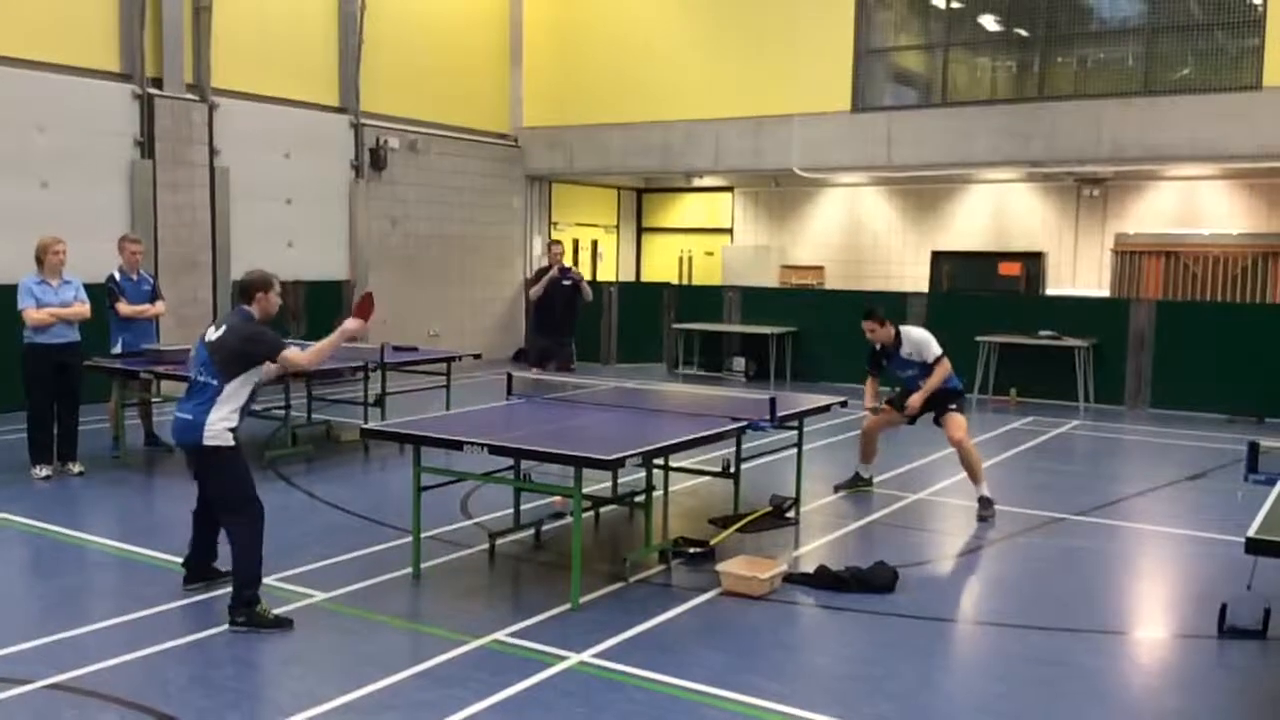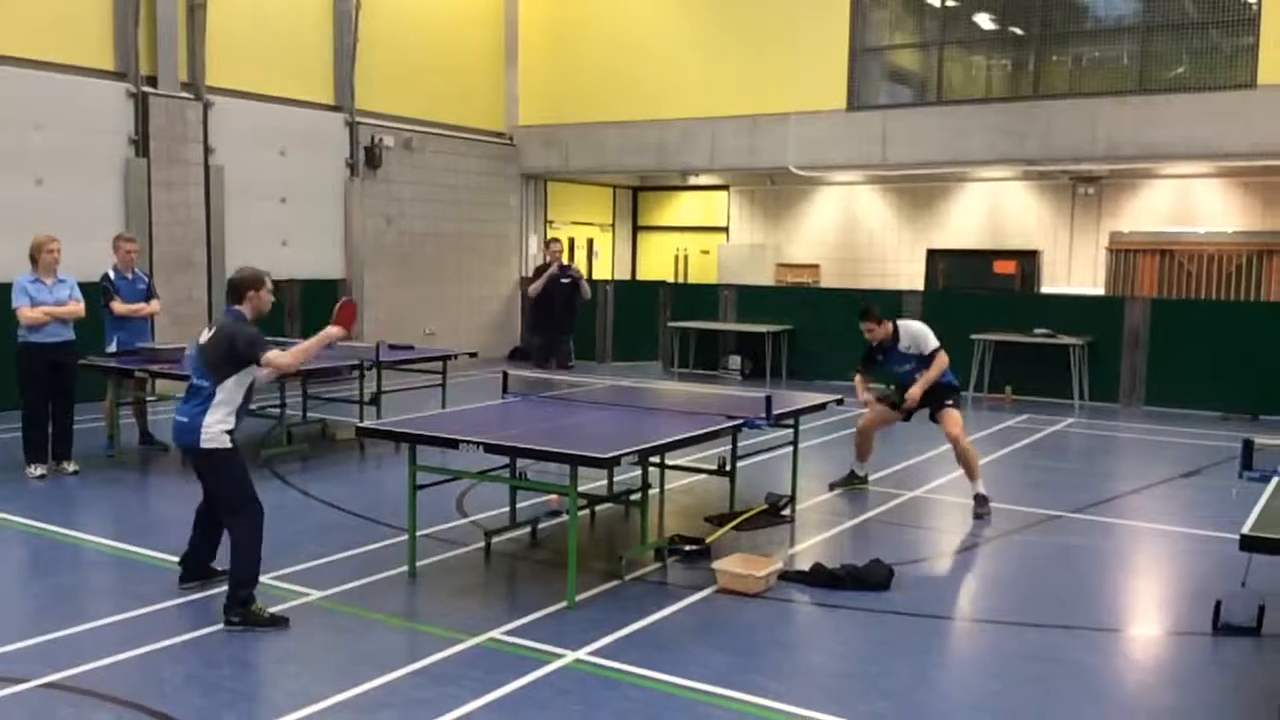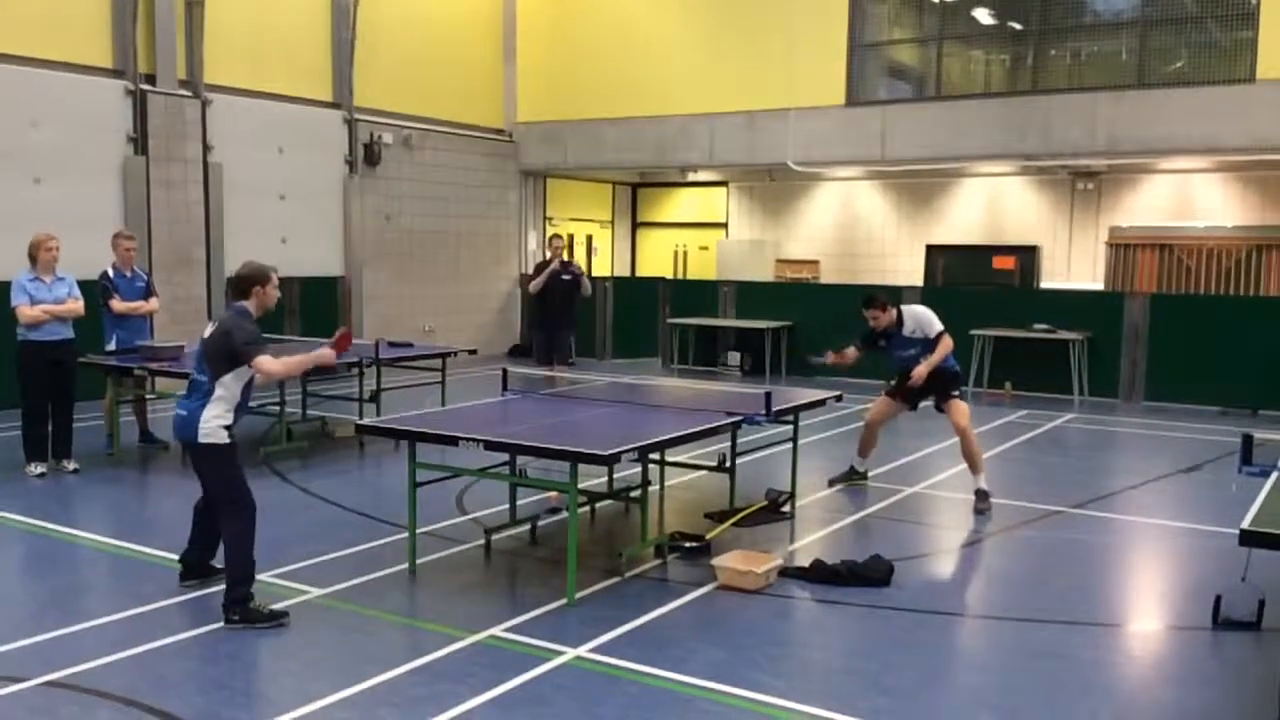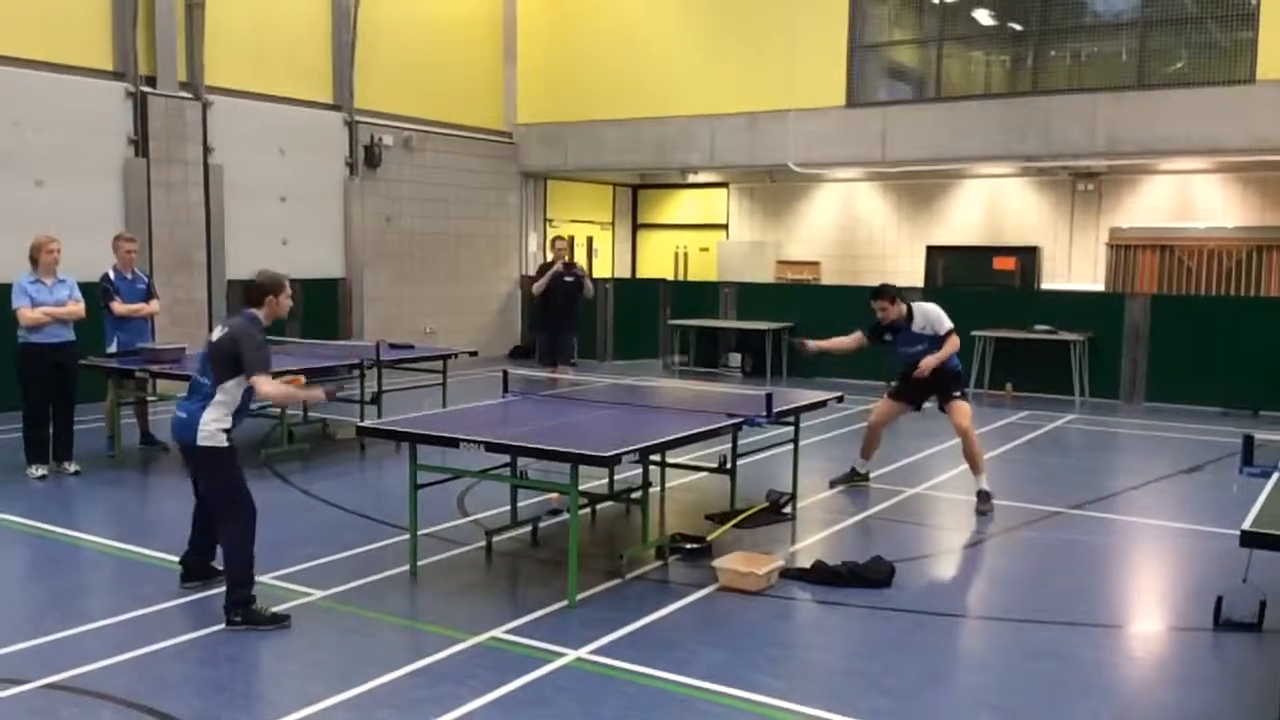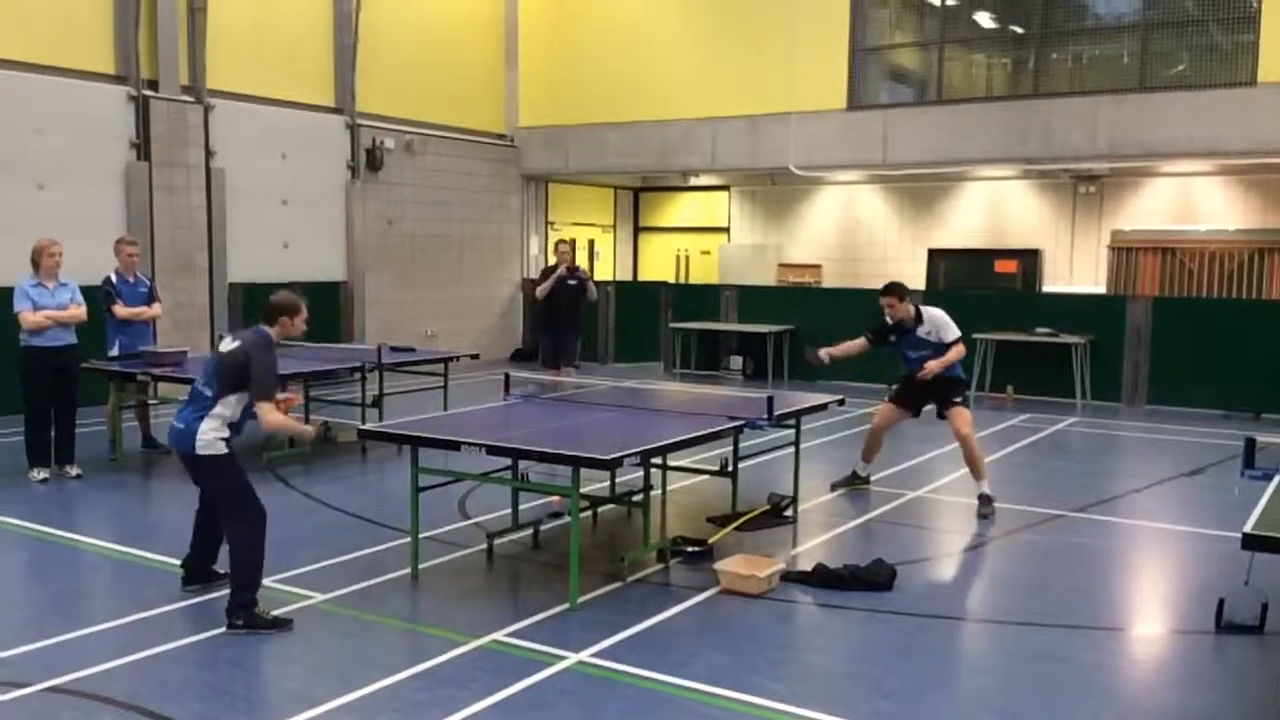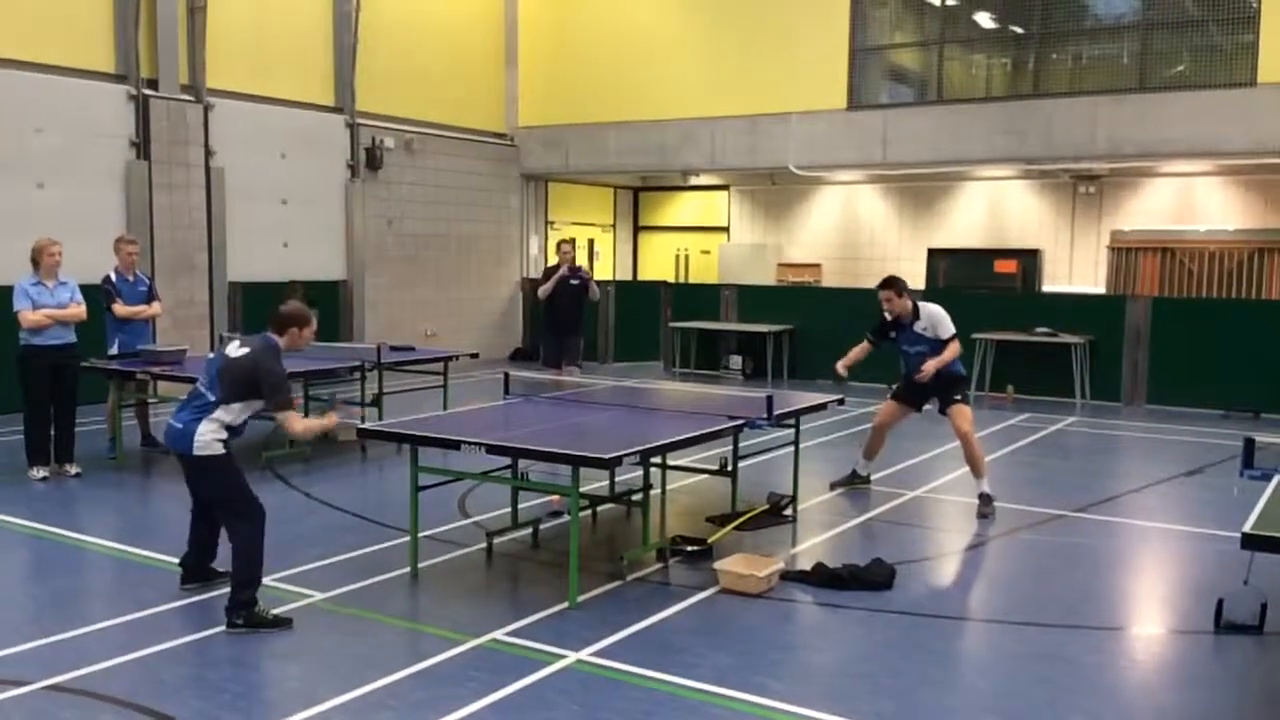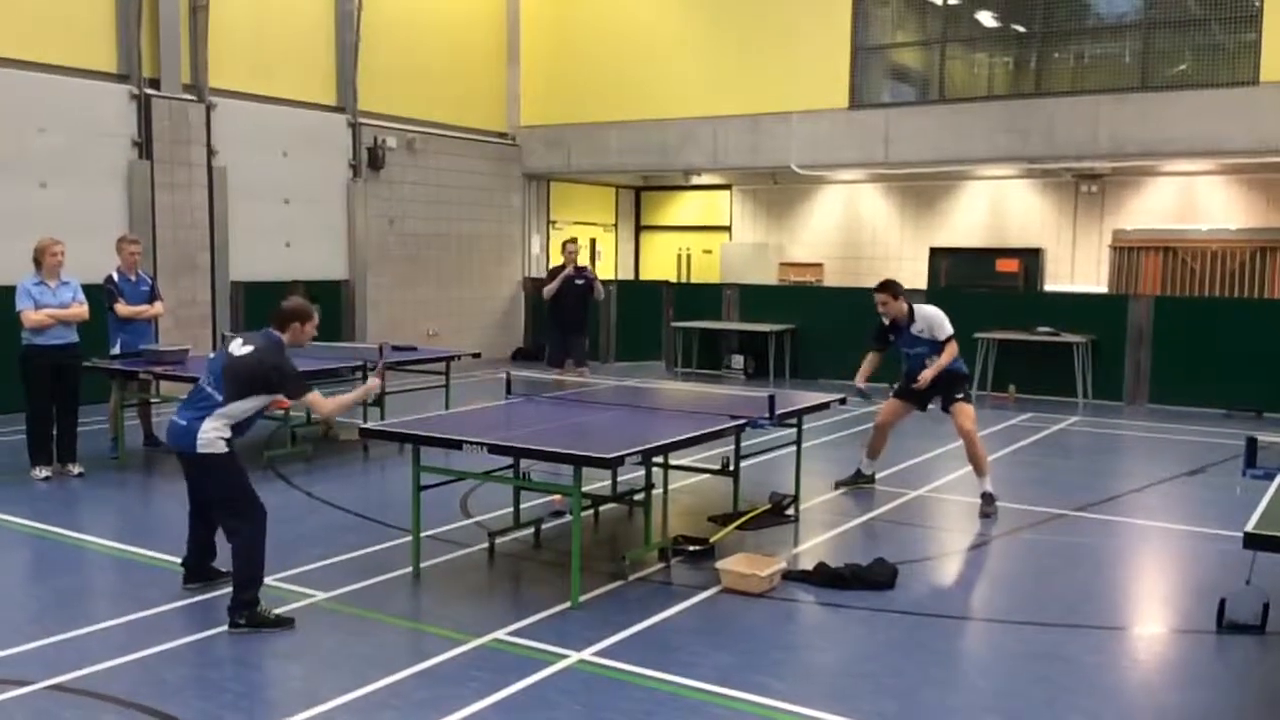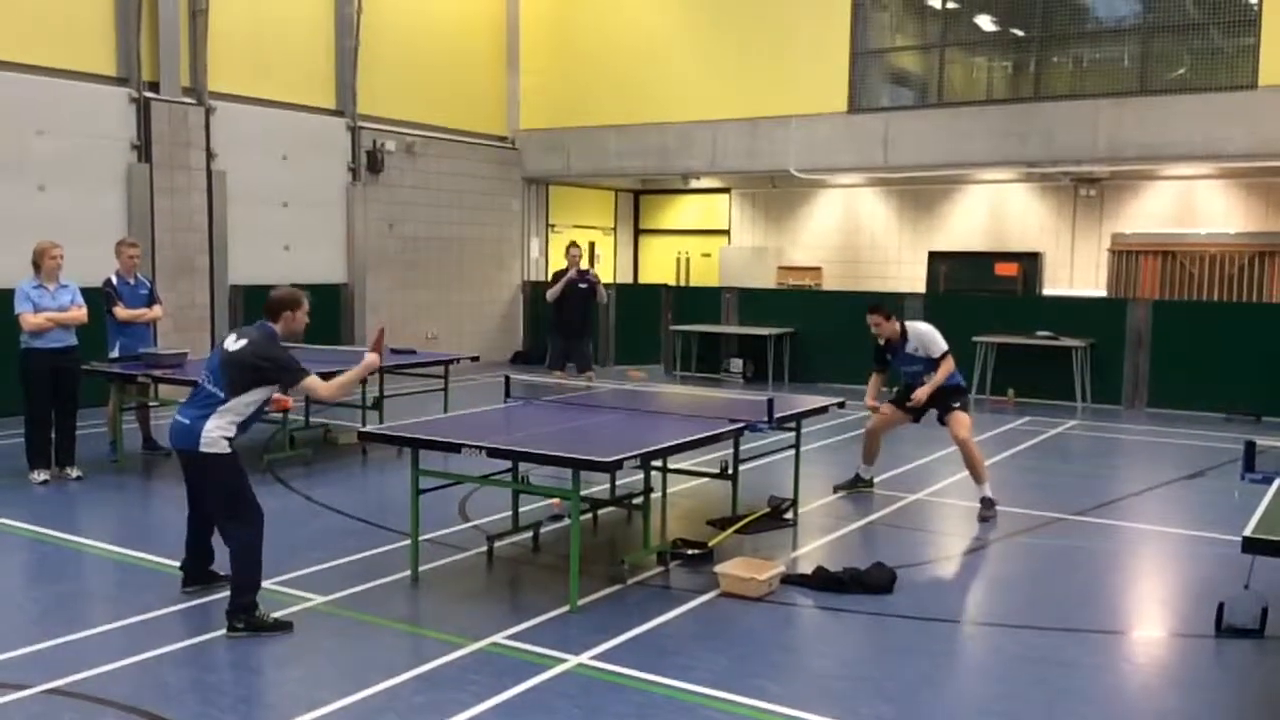
dt=0.1s
person 1, frame 1
left shoulder: (223, 326)
right shoulder: (250, 332)
right elbow: (304, 360)
left wrist: (271, 369)
right wrist: (343, 332)
left hip: (187, 425)
right hip: (212, 433)
left knee: (212, 500)
right knee: (246, 513)
left ankle: (198, 569)
right ankle: (245, 608)
person 1, frame 2
left shoulder: (220, 327)
right shoulder: (239, 332)
right elbow: (284, 362)
left wrist: (265, 372)
right wrist: (326, 336)
left hip: (188, 427)
right hip: (210, 435)
left knee: (215, 501)
right knee: (245, 513)
left ankle: (194, 568)
right ankle: (240, 607)
person 1, frame 3
left shoulder: (229, 321)
right shoulder: (240, 327)
right elbow: (270, 369)
left wrist: (289, 370)
right wrist: (315, 357)
left hip: (192, 422)
right hip: (209, 429)
left knee: (215, 496)
right knee: (239, 509)
left ankle: (195, 566)
right ankle: (239, 605)
person 1, frame 4
left shoulder: (236, 326)
right shoulder: (249, 335)
right elbow: (267, 391)
left wrist: (286, 385)
right wrist: (307, 395)
left hip: (190, 424)
right hip: (207, 432)
left knee: (210, 499)
right knee: (238, 512)
left ankle: (195, 567)
right ankle: (240, 607)
person 1, frame 5
left shoulder: (241, 338)
right shoulder: (260, 354)
right elbow: (270, 421)
left wrist: (272, 398)
right wrist: (303, 430)
left hip: (184, 432)
right hip: (206, 442)
left knee: (214, 504)
right knee: (248, 516)
left ankle: (198, 572)
right ankle: (242, 612)
person 1, frame 6
left shoulder: (245, 344)
right shoulder: (268, 364)
right elbow: (296, 429)
left wrist: (272, 404)
right wrist: (326, 424)
left hip: (181, 431)
right hip: (202, 441)
left knee: (208, 503)
right knee: (247, 516)
left ankle: (195, 570)
right ankle: (242, 610)
person 1, frame 7
left shoulder: (246, 341)
right shoulder: (273, 361)
right elbow: (323, 409)
left wrist: (264, 400)
right wrist: (365, 391)
left hip: (182, 429)
right hip: (205, 440)
left knee: (205, 504)
right knee: (248, 518)
left ankle: (197, 570)
right ankle: (244, 610)
person 1, frame 8
left shoulder: (241, 335)
right shoulder: (269, 352)
right elbow: (325, 392)
left wrist: (265, 397)
right wrist: (364, 367)
left hip: (185, 428)
right hip: (208, 440)
left knee: (203, 506)
right knee: (245, 519)
left ankle: (195, 573)
right ankle: (243, 615)
person 2, frame 1
left shoulder: (74, 283)
right shoulder: (28, 285)
left elbow: (85, 313)
right elbow: (31, 319)
left wrist: (52, 312)
right wrist: (69, 314)
left hip: (70, 350)
right hip: (39, 352)
left knee: (70, 406)
right knee: (40, 408)
left ankle: (68, 459)
right ankle: (41, 462)
person 2, frame 2
left shoulder: (69, 282)
right shoulder: (22, 284)
left elbow: (80, 312)
right elbow: (26, 318)
left wrist: (46, 310)
right wrist: (64, 312)
left hip: (65, 349)
right hip: (33, 351)
left knee: (65, 405)
right knee: (35, 407)
left ankle: (63, 458)
right ankle: (35, 461)
person 2, frame 3
left shoulder: (68, 280)
right shoulder: (22, 282)
left elbow: (79, 310)
right elbow: (25, 316)
left wrist: (46, 308)
right wrist: (63, 310)
left hip: (64, 347)
right hip: (33, 349)
left knee: (64, 403)
right knee: (35, 405)
left ankle: (63, 456)
right ankle: (35, 459)
person 2, frame 4
left shoulder: (69, 282)
right shoulder: (22, 284)
left elbow: (80, 312)
right elbow: (26, 319)
left wrist: (46, 310)
right wrist: (64, 313)
left hip: (65, 349)
right hip: (34, 351)
left knee: (65, 405)
right knee: (36, 407)
left ankle: (64, 458)
right ankle: (36, 461)
person 2, frame 5
left shoulder: (70, 286)
right shoulder: (24, 288)
left elbow: (82, 315)
right elbow: (27, 322)
left wrist: (48, 314)
right wrist: (66, 316)
left hip: (67, 353)
right hip: (36, 355)
left knee: (67, 409)
right knee: (38, 410)
left ankle: (66, 462)
right ankle: (38, 465)
person 2, frame 6
left shoulder: (70, 285)
right shoulder: (23, 287)
left elbow: (81, 314)
right elbow: (27, 321)
left wrist: (48, 312)
right wrist: (65, 315)
left hip: (67, 351)
right hip: (35, 353)
left knee: (67, 407)
right knee: (37, 409)
left ankle: (66, 460)
right ankle: (38, 463)
person 2, frame 7
left shoulder: (72, 284)
right shoulder: (26, 286)
left elbow: (84, 314)
right elbow: (29, 321)
left wrist: (50, 312)
right wrist: (68, 315)
left hip: (69, 351)
right hip: (37, 353)
left knee: (69, 407)
right knee: (39, 409)
left ankle: (68, 460)
right ankle: (40, 463)
person 2, frame 8
left shoulder: (71, 287)
right shoulder: (25, 290)
left elbow: (82, 317)
right elbow: (28, 324)
left wrist: (49, 315)
right wrist: (66, 318)
left hip: (68, 354)
right hip: (36, 356)
left knee: (68, 410)
right knee: (38, 412)
left ankle: (67, 463)
right ankle: (39, 466)
person 3, frame 1
left shoulder: (917, 337)
right shoulder: (878, 350)
left elbow: (944, 368)
right elbow: (873, 378)
left wrist: (921, 396)
right wrist: (870, 402)
left hip: (945, 390)
right hip: (913, 393)
left knee: (958, 438)
right knee: (869, 427)
left ankle: (984, 498)
right ankle: (863, 477)
person 3, frame 2
left shoulder: (915, 330)
right shoulder: (874, 347)
left elbow: (943, 360)
right elbow: (861, 375)
left wrist: (920, 387)
right wrist: (863, 394)
left hip: (940, 386)
right hip: (909, 389)
left knee: (955, 434)
right knee: (864, 426)
left ankle: (980, 495)
right ankle: (858, 474)
person 3, frame 3
left shoulder: (920, 315)
right shoulder: (876, 332)
left elbow: (946, 342)
right elbow: (852, 353)
left wrist: (926, 366)
right wrist: (835, 358)
left hip: (945, 375)
right hip: (910, 377)
left knee: (962, 427)
right knee: (872, 422)
left ankle: (981, 490)
right ankle: (858, 470)
person 3, frame 4
left shoulder: (929, 311)
right shoulder: (882, 326)
left elbow: (954, 341)
right elbow: (852, 341)
left wrist: (934, 359)
right wrist: (817, 345)
left hip: (947, 375)
right hip: (911, 376)
left knee: (964, 427)
right knee: (875, 422)
left ankle: (983, 490)
right ankle: (860, 471)
person 3, frame 5
left shoulder: (935, 317)
right shoulder: (888, 326)
left elbow: (959, 348)
right elbow: (859, 344)
left wrist: (938, 364)
right wrist: (829, 351)
left hip: (947, 381)
right hip: (914, 381)
left knee: (964, 433)
right knee: (877, 427)
left ankle: (984, 494)
right ankle: (860, 475)
person 3, frame 6
left shoulder: (933, 313)
right shoulder: (888, 322)
left elbow: (955, 346)
right elbow: (865, 346)
left wrist: (935, 364)
right wrist: (844, 362)
left hip: (949, 376)
right hip: (915, 378)
left knee: (964, 431)
right knee: (879, 423)
left ankle: (985, 493)
right ankle: (861, 473)
person 3, frame 7
left shoulder: (929, 314)
right shoulder: (886, 325)
left elbow: (952, 348)
right elbow: (875, 354)
left wrist: (932, 371)
right wrist: (860, 377)
left hip: (950, 375)
right hip: (917, 377)
left knee: (967, 429)
right knee: (881, 423)
left ankle: (987, 493)
right ankle: (865, 473)
person 3, frame 8
left shoulder: (923, 332)
right shoulder: (883, 345)
left elbow: (949, 364)
right elbow: (879, 374)
left wrist: (928, 389)
right wrist: (870, 398)
left hip: (947, 388)
right hip: (914, 390)
left knee: (962, 437)
right knee: (873, 428)
left ankle: (986, 498)
right ankle: (864, 477)
person 4, frame 1
left shoulder: (149, 280)
right shoulder: (113, 280)
left elbow: (160, 309)
right elbow: (122, 310)
left wrist: (133, 310)
right wrist: (147, 307)
left hip: (148, 346)
right hip: (124, 347)
left knee: (145, 393)
right knee: (119, 395)
left ankle: (150, 436)
right ankle: (116, 440)
person 4, frame 2
left shoulder: (144, 278)
right shoulder: (108, 279)
left elbow: (155, 308)
right elbow: (117, 309)
left wrist: (129, 309)
right wrist: (141, 306)
left hip: (143, 345)
right hip: (119, 346)
left knee: (140, 392)
right knee: (114, 393)
left ankle: (145, 435)
right ankle: (111, 439)
person 4, frame 3
left shoulder: (143, 277)
right shoulder: (107, 277)
left elbow: (154, 306)
right elbow: (116, 307)
left wrist: (127, 308)
right wrist: (140, 304)
left hip: (142, 343)
right hip: (118, 345)
left knee: (140, 390)
right knee: (114, 392)
left ankle: (144, 433)
right ankle: (111, 437)
person 4, frame 4
left shoulder: (144, 279)
right shoulder: (108, 280)
left elbow: (155, 308)
right elbow: (117, 310)
left wrist: (128, 310)
right wrist: (141, 306)
left hip: (143, 345)
right hip: (119, 347)
left knee: (141, 392)
right knee: (115, 394)
left ankle: (145, 435)
right ankle: (112, 439)
person 4, frame 5
left shoulder: (146, 282)
right shoulder: (110, 283)
left elbow: (157, 312)
right elbow: (119, 313)
left wrist: (131, 313)
right wrist: (144, 309)
left hip: (145, 348)
right hip: (120, 350)
left knee: (142, 395)
right knee: (116, 397)
left ankle: (147, 439)
right ankle: (114, 442)
person 4, frame 6
left shoulder: (146, 281)
right shoulder: (109, 282)
left elbow: (156, 310)
right elbow: (119, 311)
left wrist: (130, 312)
right wrist: (143, 308)
left hip: (144, 347)
right hip: (120, 348)
left knee: (142, 393)
right knee: (116, 395)
left ankle: (146, 437)
right ankle: (113, 441)
person 4, frame 7
left shoulder: (148, 280)
right shoulder: (112, 281)
left elbow: (159, 310)
right elbow: (121, 311)
left wrist: (132, 311)
right wrist: (145, 308)
left hip: (146, 346)
right hip: (122, 348)
left knee: (144, 394)
right knee: (119, 395)
left ankle: (149, 437)
right ankle: (115, 441)
person 4, frame 8
left shoulder: (147, 284)
right shoulder: (110, 284)
left elbow: (158, 313)
right elbow: (120, 314)
left wrist: (131, 314)
right wrist: (144, 311)
left hip: (145, 350)
right hip: (121, 351)
left knee: (143, 397)
right knee: (117, 398)
left ankle: (148, 440)
right ankle: (114, 444)
